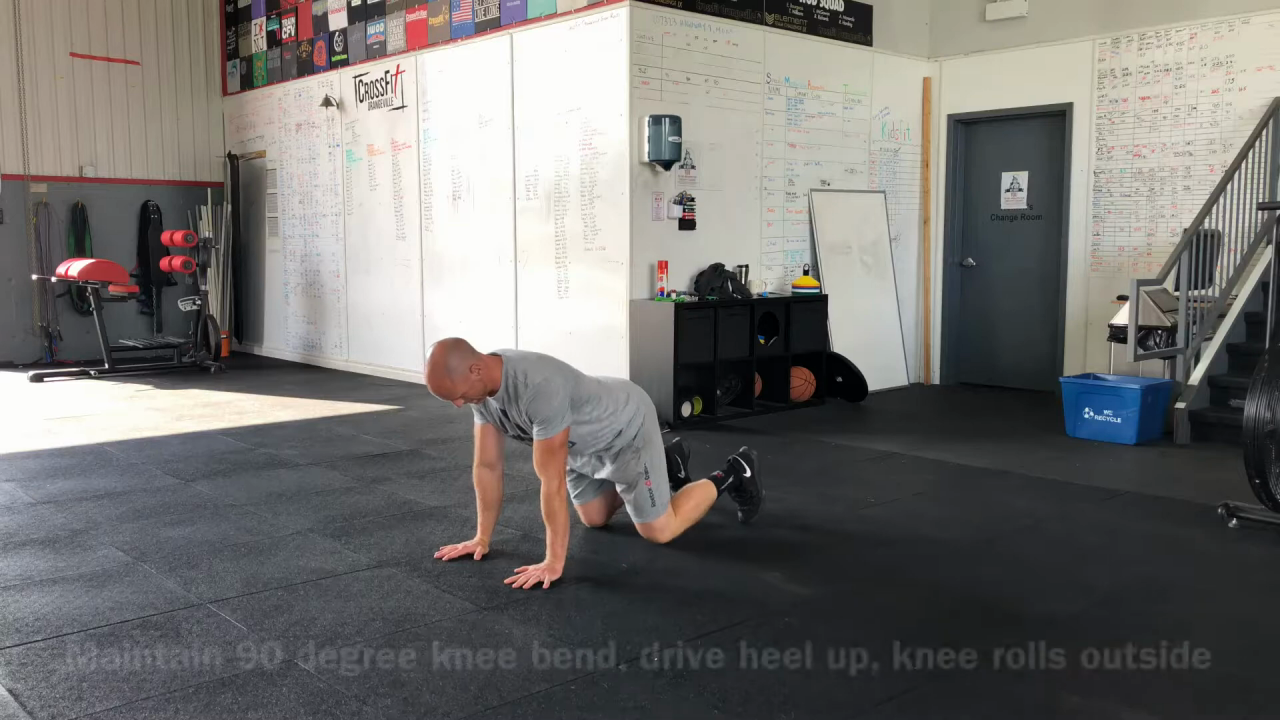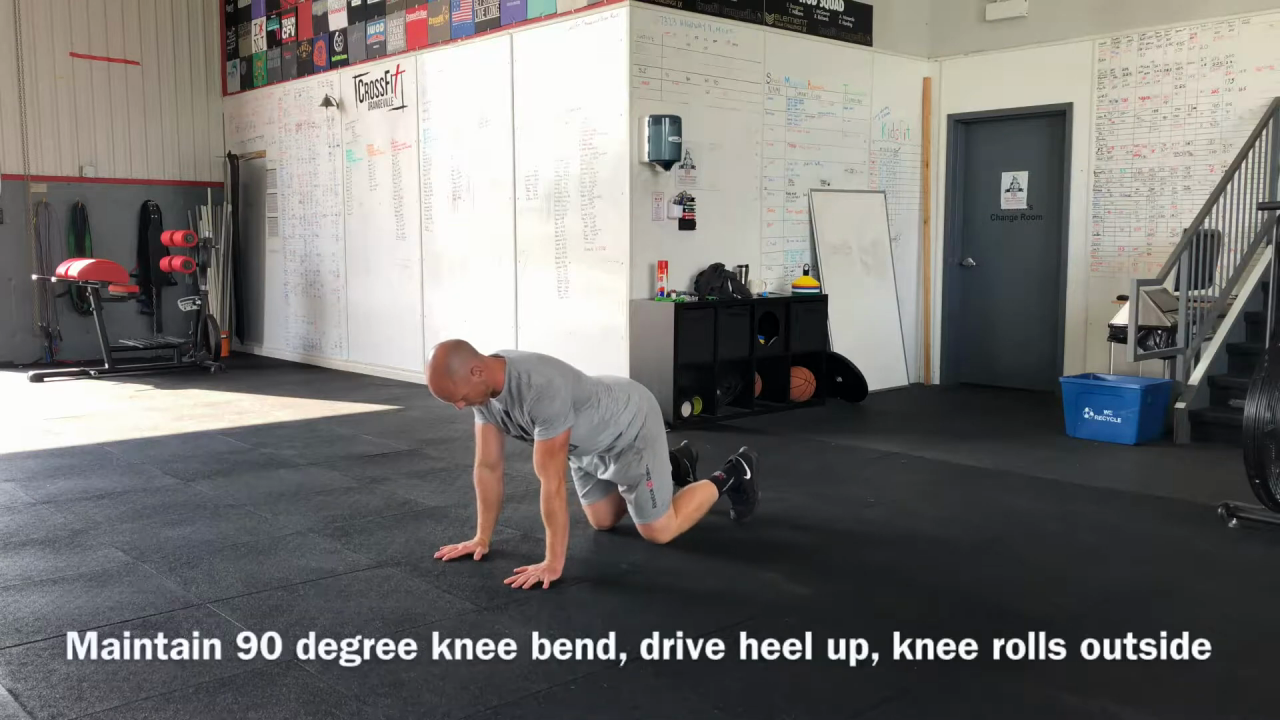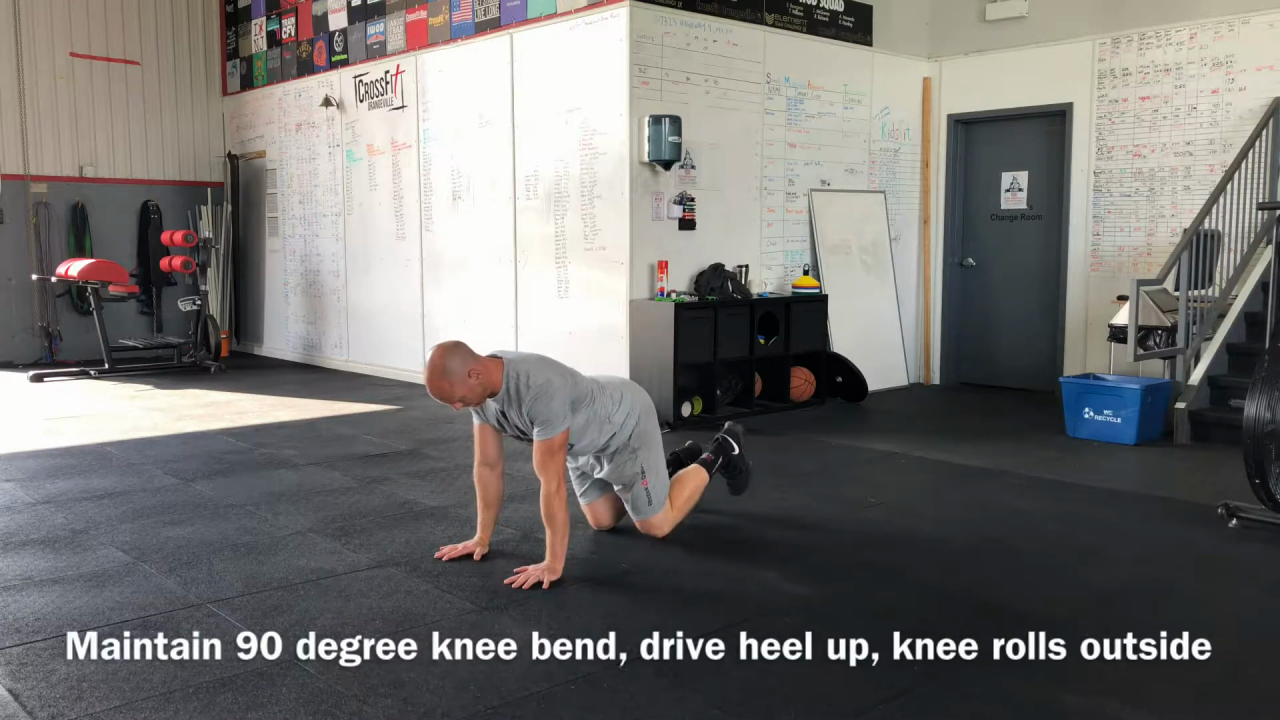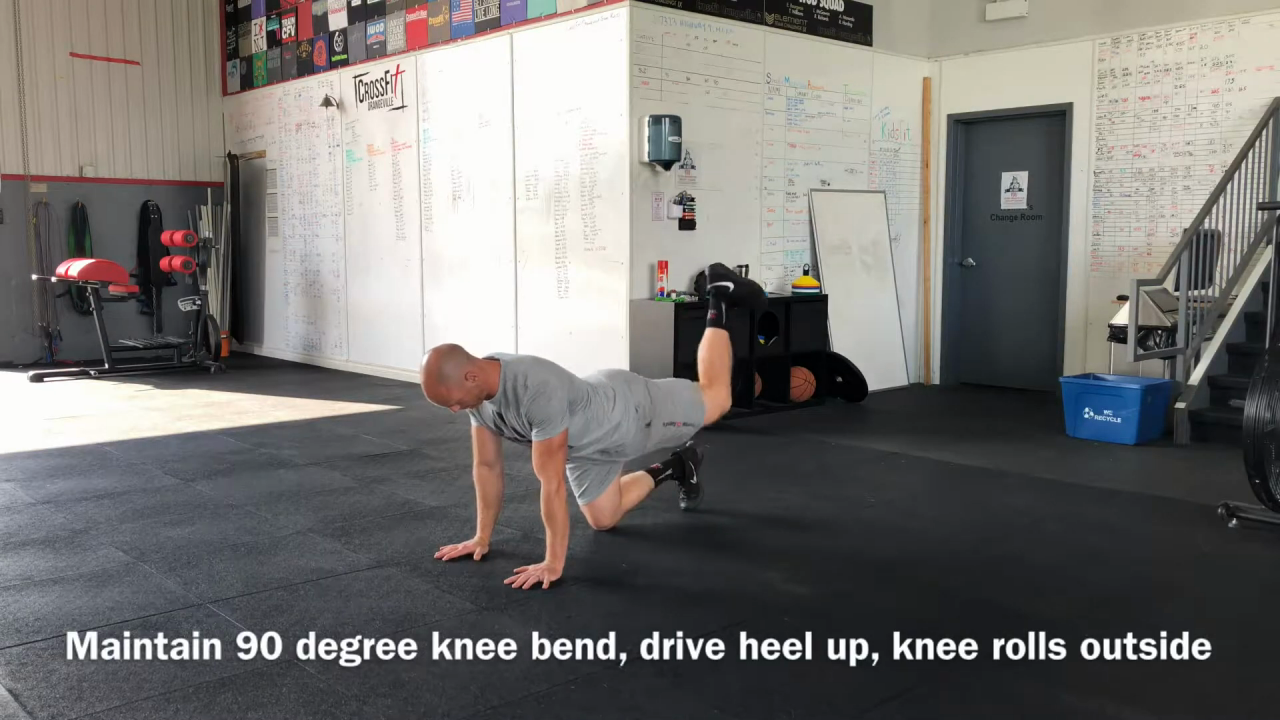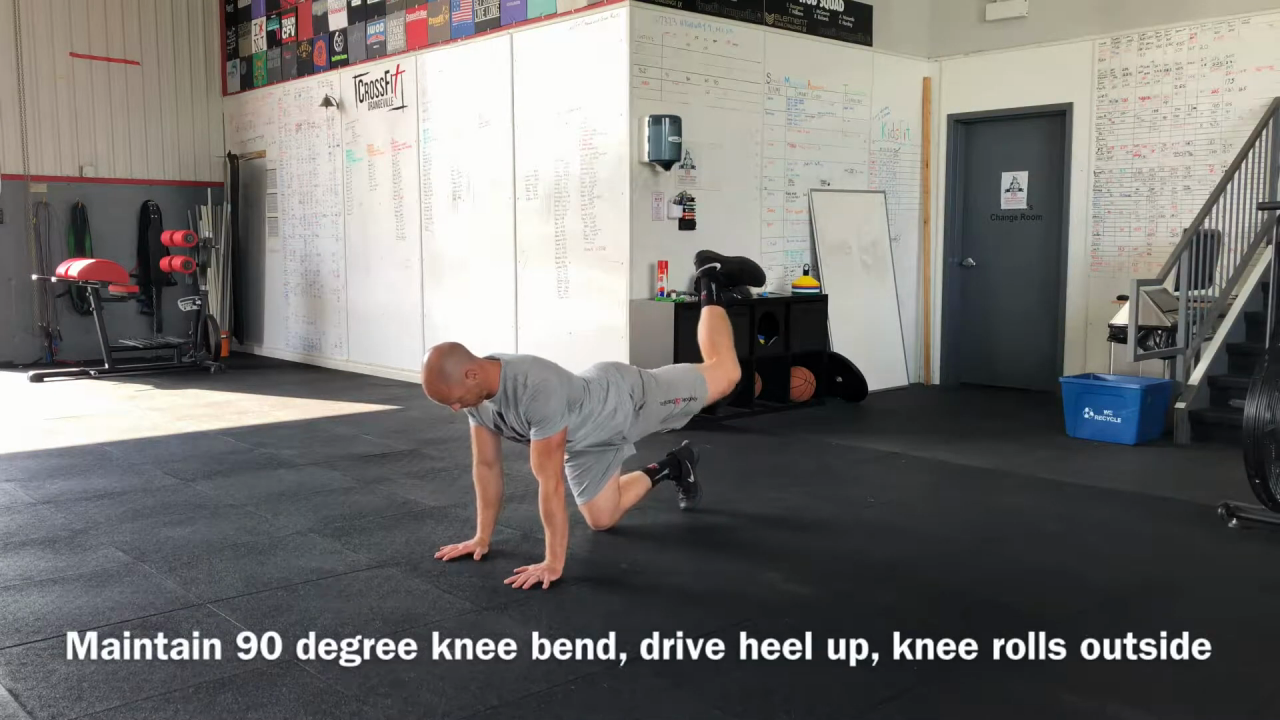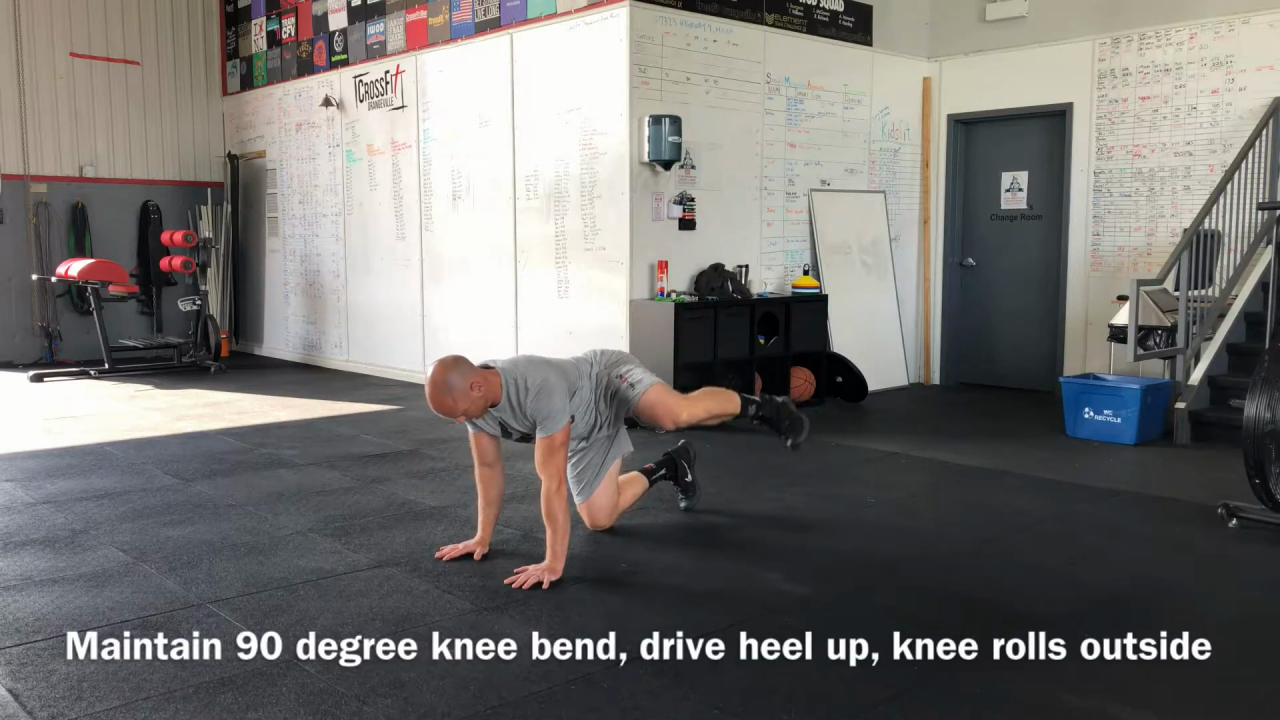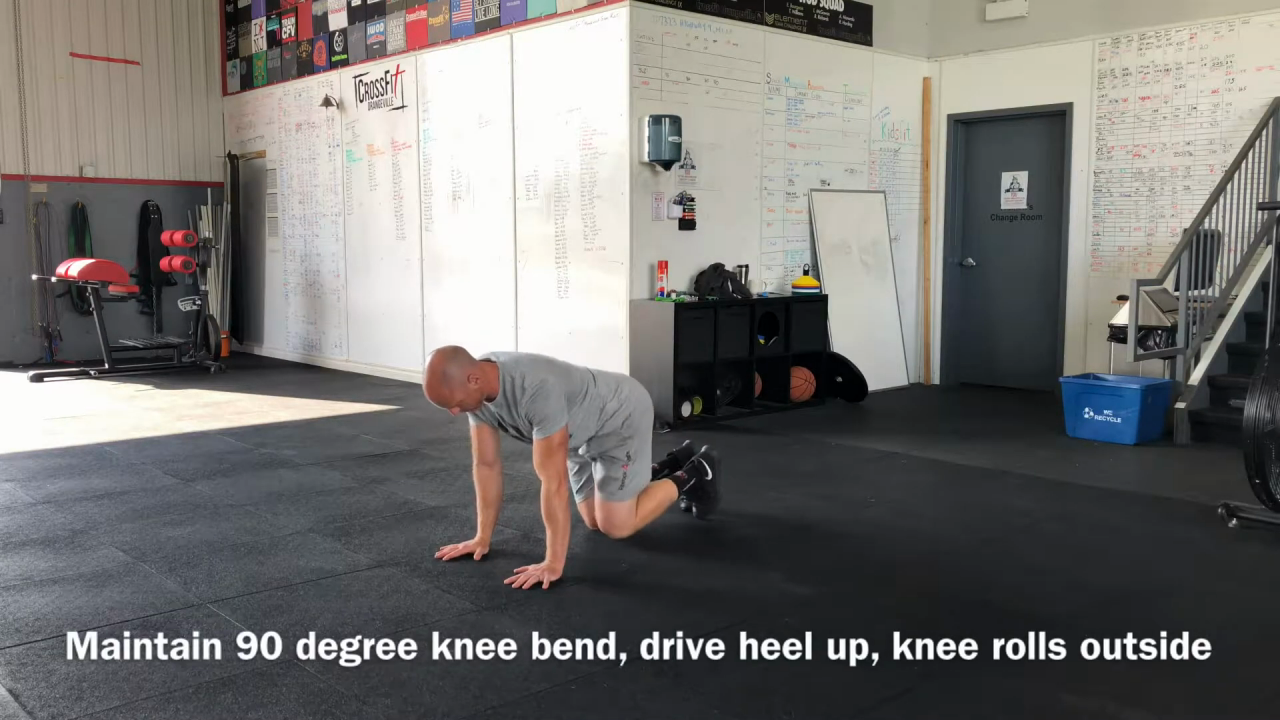
dt=0.7s
person 1, frame 1
left shoulder: (539, 388)
right shoulder: (481, 384)
left elbow: (552, 480)
right elbow: (488, 466)
left wrist: (554, 561)
right wrist: (482, 538)
left hip: (626, 427)
right hip: (586, 440)
left knee: (658, 530)
right knee: (594, 520)
left ankle: (732, 474)
right ankle: (666, 464)
person 1, frame 2
left shoulder: (541, 389)
right shoulder: (483, 385)
left elbow: (552, 482)
right elbow: (488, 466)
left wrist: (554, 563)
right wrist: (482, 538)
left hip: (630, 426)
right hip: (589, 439)
left knee: (659, 531)
right knee: (603, 522)
left ankle: (733, 476)
right ankle: (674, 466)
person 1, frame 3
left shoulder: (540, 389)
right shoulder: (480, 386)
left elbow: (552, 481)
right elbow: (488, 466)
left wrist: (553, 562)
right wrist: (482, 537)
left hip: (625, 423)
right hip: (587, 439)
left knee: (656, 524)
right knee: (602, 522)
left ankle: (718, 454)
right ankle: (674, 463)
person 1, frame 4
left shoulder: (537, 392)
right shoulder: (476, 391)
left elbow: (552, 482)
right elbow: (487, 467)
left wrist: (553, 564)
right wrist: (482, 539)
left hip: (627, 412)
left knee: (717, 398)
right knee: (604, 520)
left ankle: (721, 298)
right ankle: (674, 468)
person 1, frame 5
left shoulder: (538, 389)
right shoulder: (476, 392)
left elbow: (550, 481)
right elbow: (487, 466)
left wrist: (554, 562)
right wrist: (482, 537)
left hip: (624, 400)
left knee: (724, 374)
right knee: (602, 520)
left ankle: (712, 284)
right ankle: (668, 469)
person 1, frame 6
left shoulder: (539, 390)
right shoulder: (474, 396)
left elbow: (553, 479)
right elbow: (488, 468)
left wrist: (554, 562)
right wrist: (482, 538)
right hip: (586, 429)
left knee: (676, 415)
right knee: (601, 520)
left ankle: (755, 407)
right ankle: (666, 466)
person 1, frame 7
left shoulder: (536, 389)
right shoulder: (476, 389)
left elbow: (554, 480)
right elbow: (486, 465)
left wrist: (554, 563)
right wrist: (482, 538)
left hip: (622, 416)
right hip: (586, 432)
left knee: (617, 526)
right knee: (596, 522)
left ankle: (693, 474)
right ankle: (674, 464)
